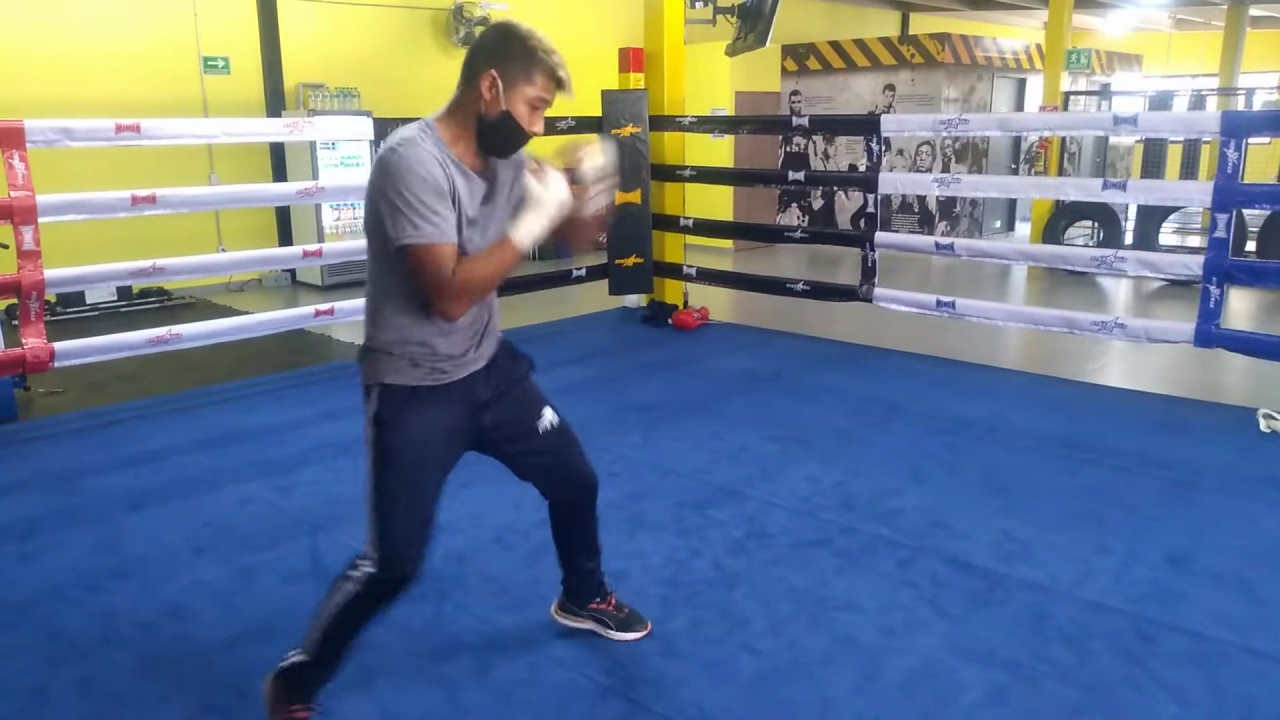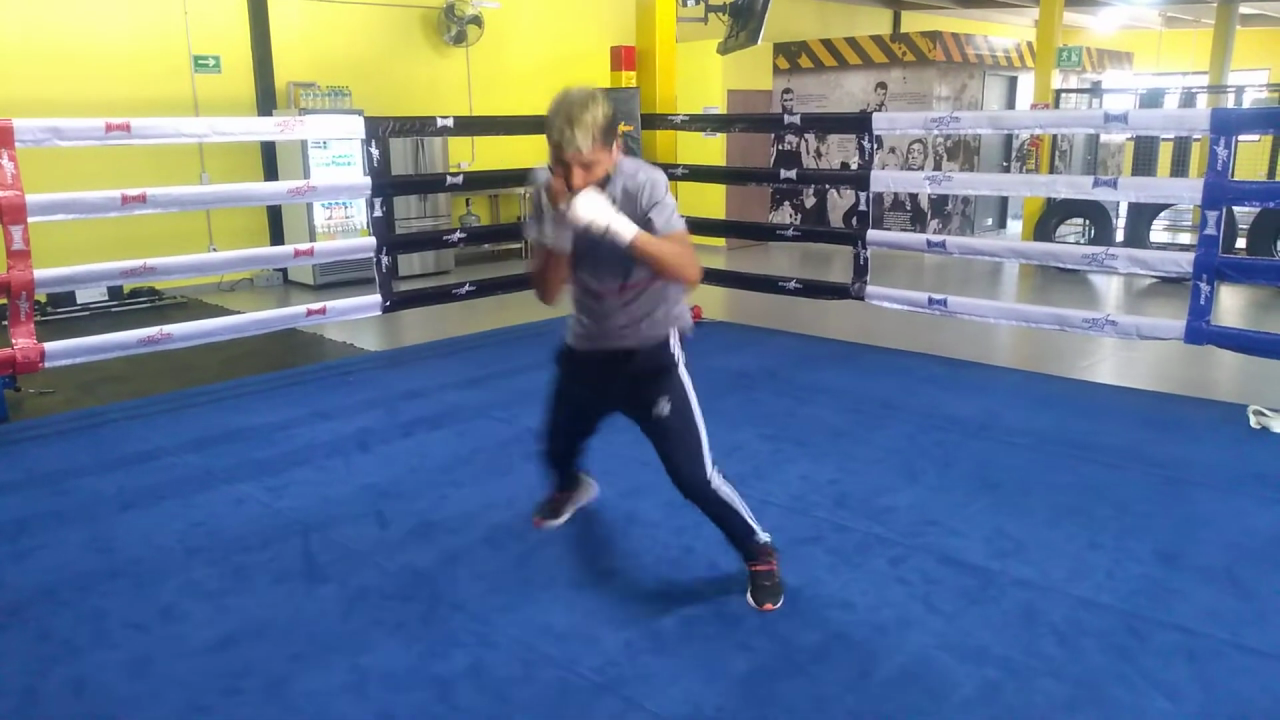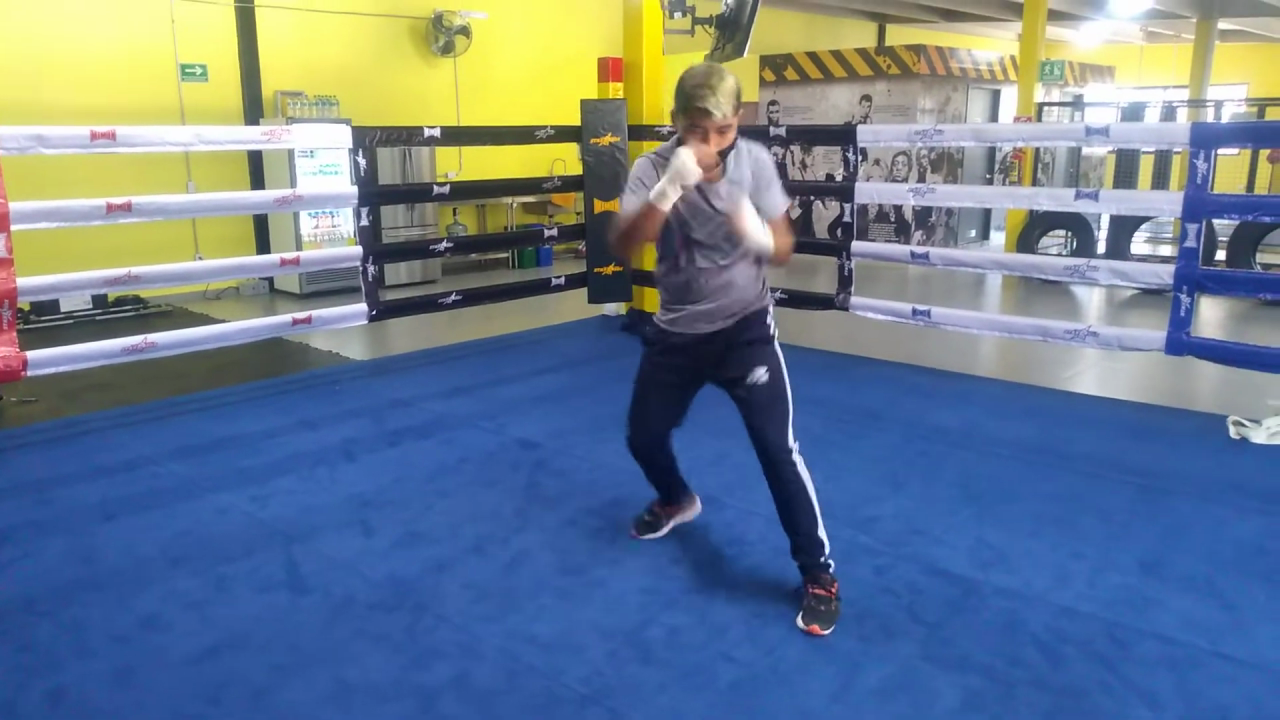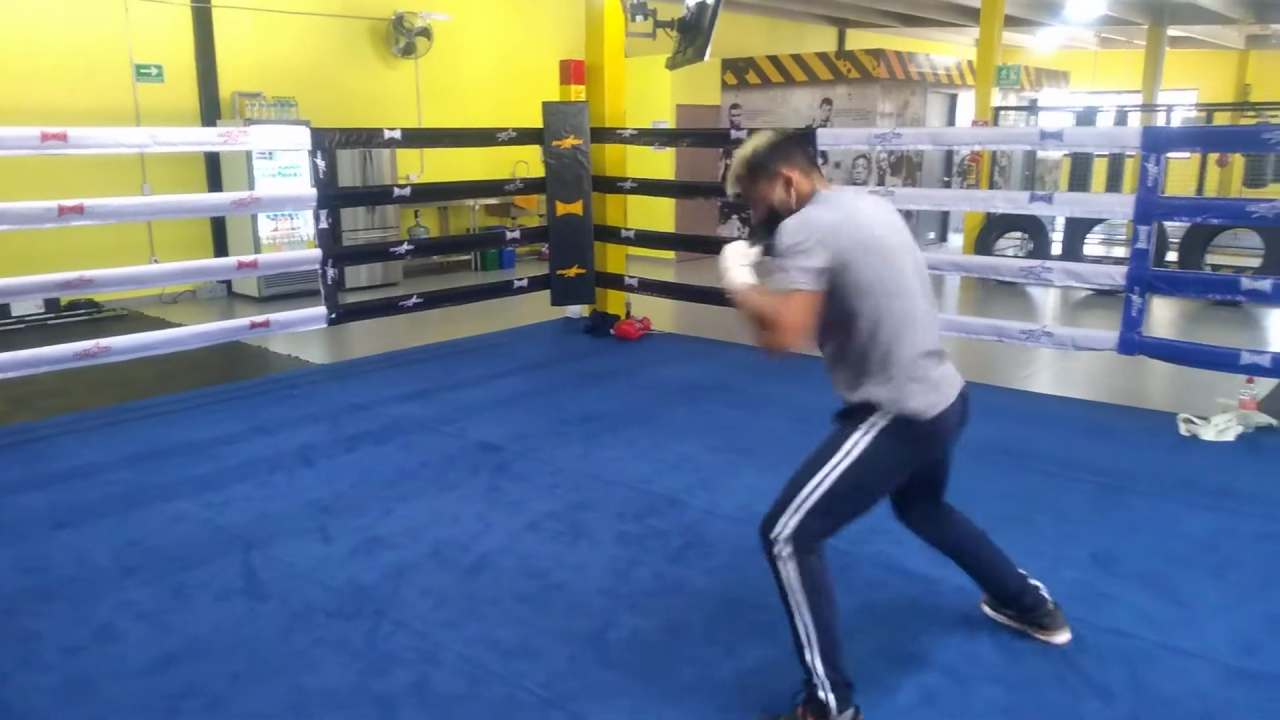
dt=1s
person 1, frame 1
left shoulder: (502, 159)
right shoulder: (411, 160)
right elbow: (449, 294)
left wrist: (583, 202)
right wrist: (531, 222)
left hip: (488, 368)
right hip: (413, 390)
left knee: (576, 481)
right knee: (392, 564)
left ankle: (584, 597)
person 1, frame 2
left shoulder: (642, 184)
right shoulder: (547, 187)
left elbow: (689, 271)
right elbow: (548, 290)
left wrist: (615, 224)
right wrist: (558, 228)
left hip: (654, 351)
right hip: (590, 350)
left knee: (694, 475)
right knee: (558, 445)
left ankle: (759, 554)
right ankle: (571, 486)
person 1, frame 3
left shoulder: (754, 162)
right shoulder: (652, 167)
left elbow: (783, 247)
right elbow: (622, 246)
left wrist: (761, 239)
right wrist: (669, 189)
left hip: (744, 326)
right hip: (676, 333)
left knee: (777, 449)
right knee: (643, 435)
left ankle: (820, 575)
right ankle: (676, 499)
person 1, frame 4
left shoulder: (807, 228)
right shoulder: (869, 205)
left elbow: (783, 336)
left wrist: (740, 279)
left hip: (897, 414)
right hip: (945, 400)
left knee: (788, 537)
right knee: (922, 510)
right ankle: (1035, 608)
